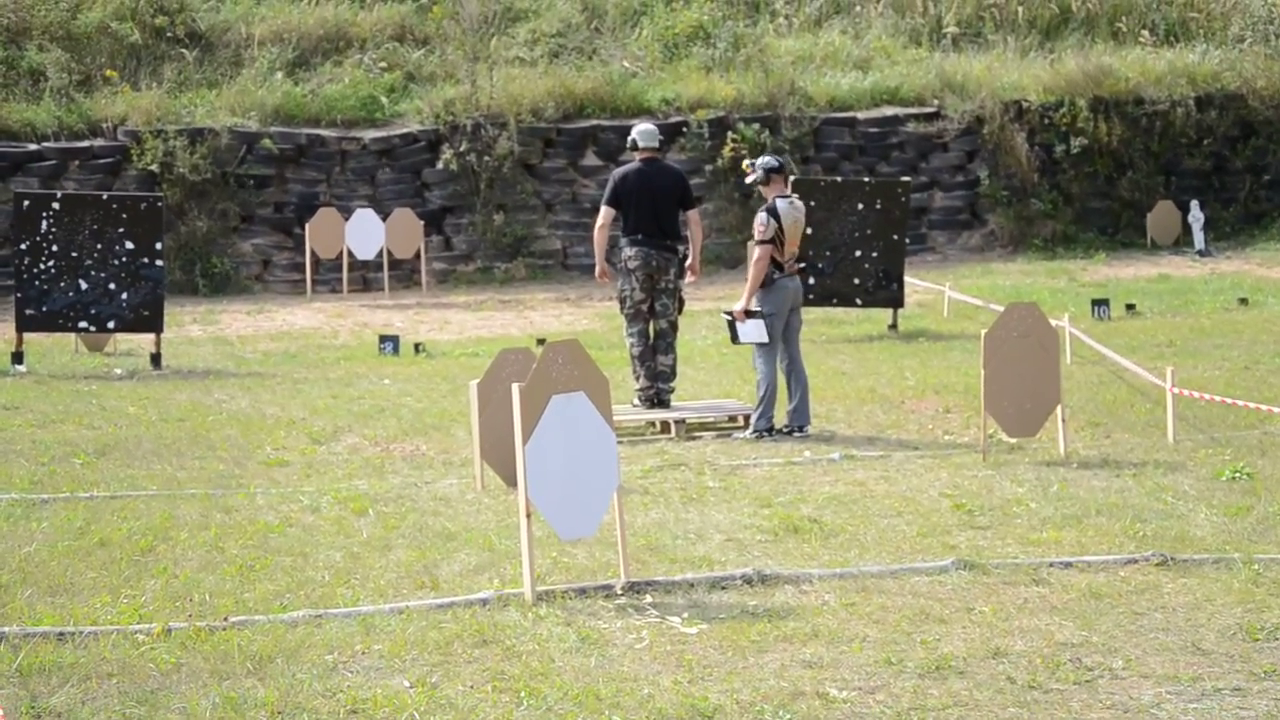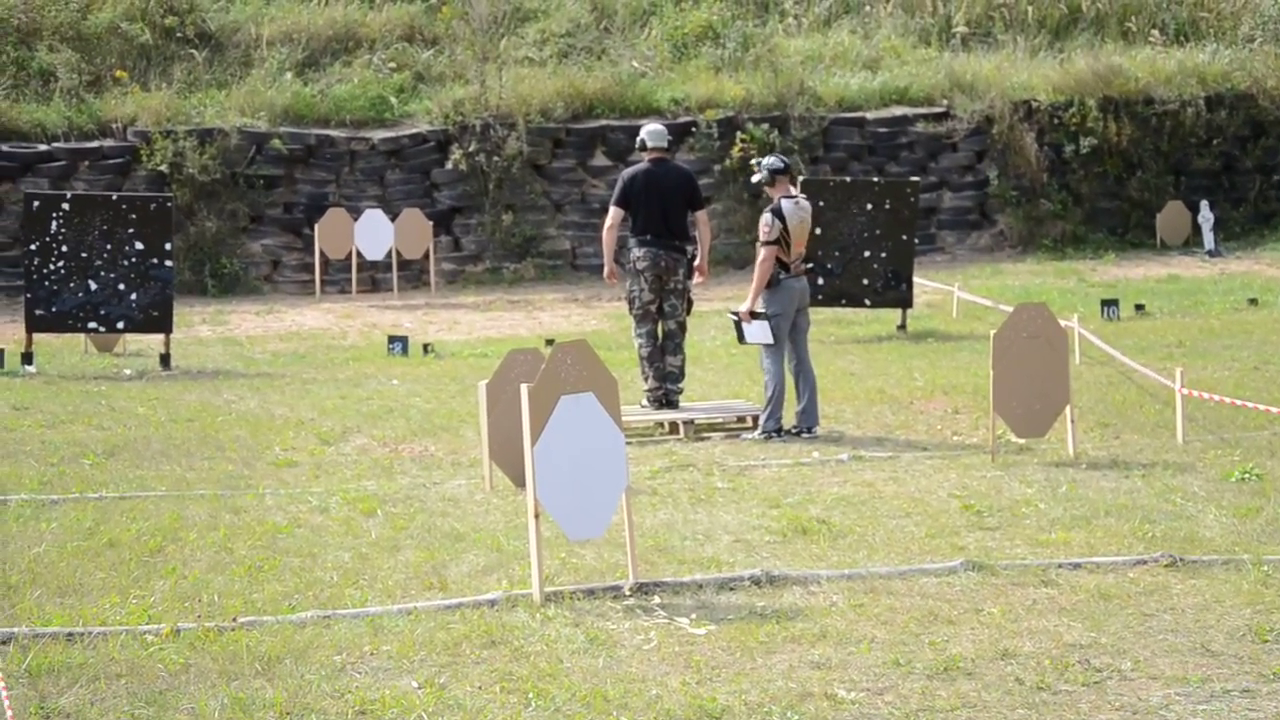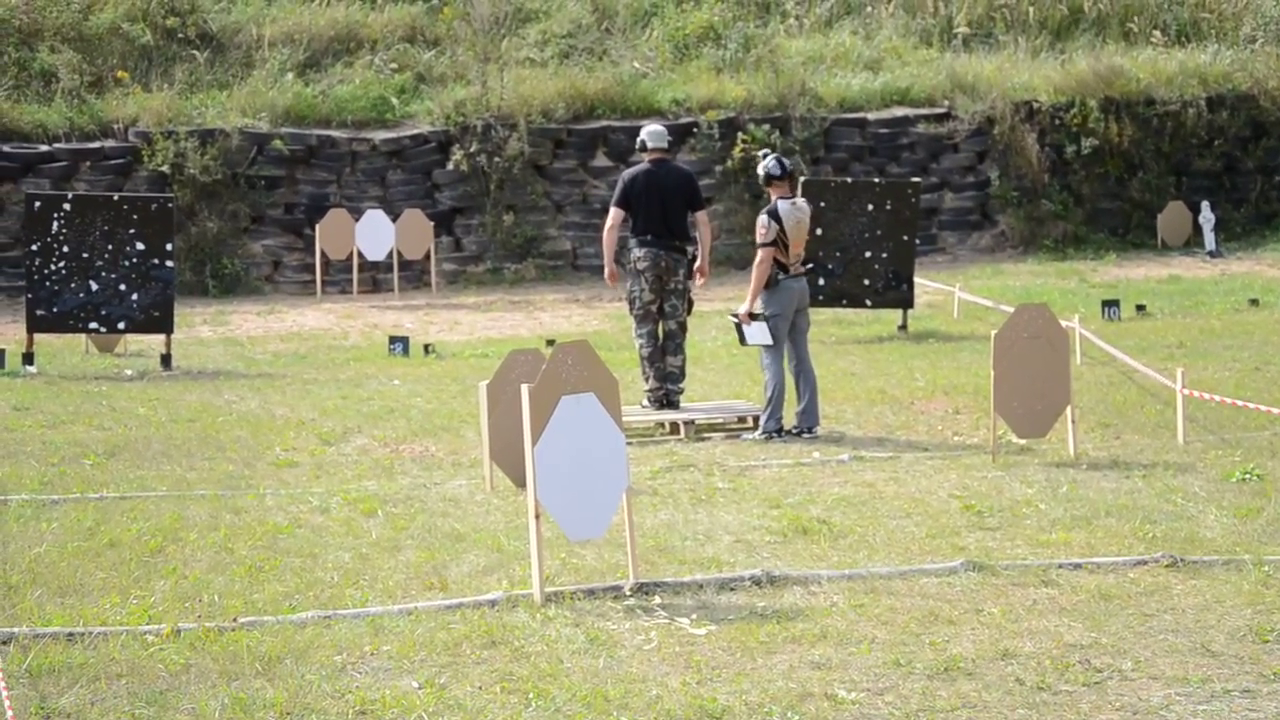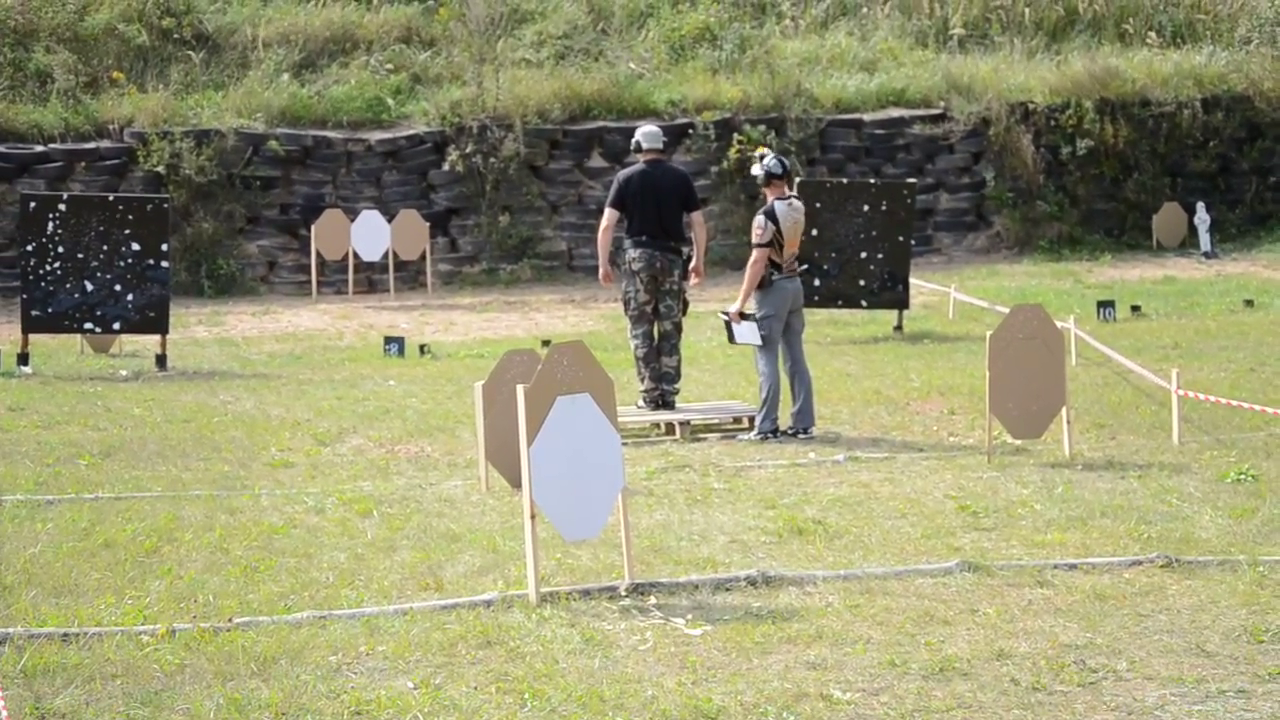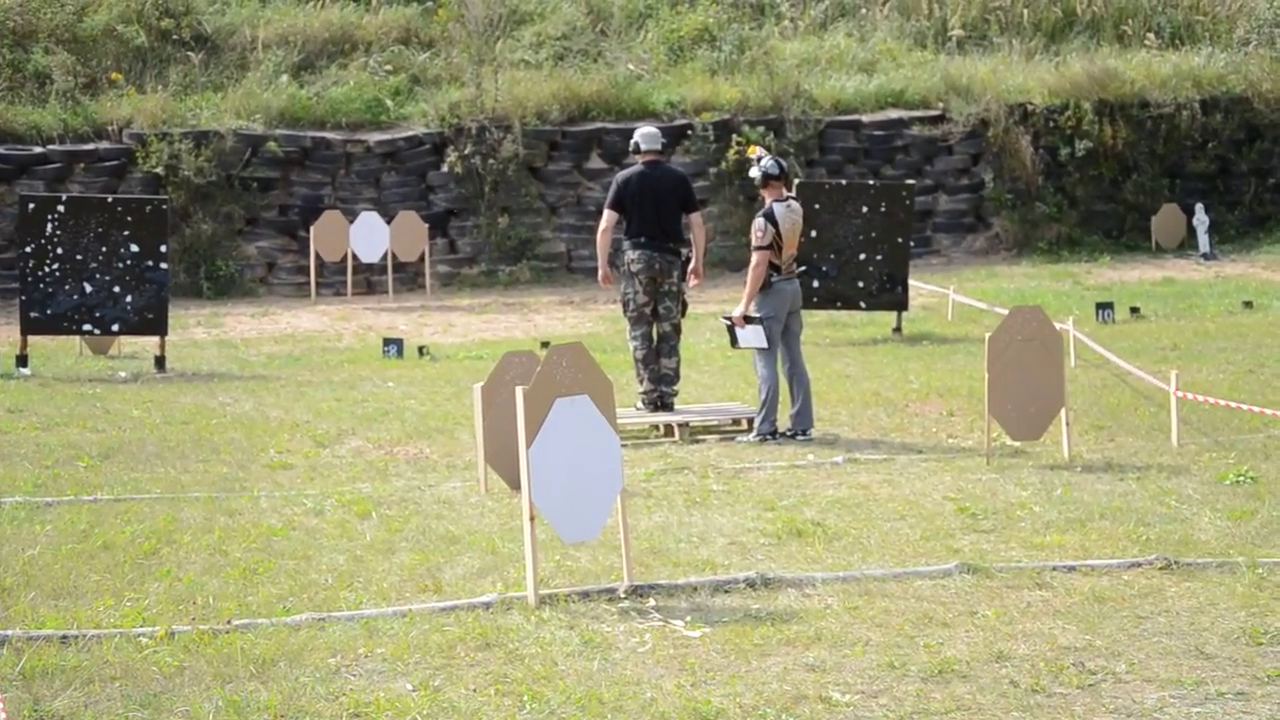
dt=0.4s
person 1, frame 1
left shoulder: (768, 213)
right shoulder: (797, 206)
left elbow: (760, 259)
left wrist: (745, 299)
right wrist: (755, 170)
left hip: (773, 288)
right hip: (793, 284)
left knee: (765, 357)
right knee: (792, 356)
left ankle: (762, 425)
right ankle: (798, 421)
person 1, frame 2
left shoulder: (773, 214)
right shoulder: (804, 206)
left elbow: (766, 260)
left wrist: (750, 300)
right wrist: (782, 180)
left hip: (779, 288)
right hip: (800, 284)
left knee: (773, 358)
right knee: (800, 356)
left ankle: (771, 425)
right ankle: (807, 422)
person 1, frame 3
left shoulder: (769, 215)
right shoulder: (803, 207)
left elbow: (763, 261)
left wrist: (748, 302)
right wrist: (776, 163)
left hip: (778, 289)
right hip: (800, 284)
left knee: (772, 358)
right knee: (800, 357)
left ankle: (771, 426)
right ankle: (808, 422)
person 1, frame 4
left shoulder: (766, 216)
right shoulder: (797, 206)
left elbow: (758, 262)
right elbow: (786, 192)
left wrist: (740, 301)
right wrist: (773, 161)
left hip: (772, 290)
right hip: (794, 285)
left knee: (767, 359)
right knee: (796, 357)
left ankle: (767, 427)
right ankle: (803, 423)
person 1, frame 5
left shoulder: (765, 217)
right shoulder: (795, 207)
left elbow: (759, 264)
right elbow: (783, 193)
left wrist: (744, 304)
right wrist: (769, 161)
left hip: (771, 291)
right hip: (793, 286)
left knee: (766, 361)
right knee: (794, 359)
left ankle: (766, 428)
right ankle: (802, 424)
person 2, frame 1
left shoulder: (621, 176)
right shoulder: (676, 176)
left elbow: (602, 223)
right elbow: (694, 221)
left wrist: (600, 261)
right wrist: (694, 258)
left hip: (634, 255)
right hip: (668, 255)
left knee: (637, 326)
right knee: (666, 327)
left ankle: (645, 392)
right ankle: (663, 392)
person 2, frame 2
left shoulder: (631, 176)
right shoulder: (685, 176)
left elbow: (611, 223)
right elbow: (703, 221)
left wrist: (608, 262)
right wrist: (703, 258)
left hip: (643, 255)
right hip: (676, 256)
left knee: (645, 327)
right knee: (675, 328)
left ankle: (654, 393)
right ankle: (672, 393)
person 2, frame 3
left shoulder: (631, 177)
right shoulder: (685, 177)
left elbow: (612, 224)
right elbow: (703, 222)
left wrist: (609, 263)
right wrist: (703, 259)
left hip: (643, 255)
right hip: (676, 256)
left knee: (646, 327)
right knee: (675, 328)
left ankle: (655, 392)
right ankle: (673, 392)
person 2, frame 4
left shoulder: (626, 178)
right shoulder: (680, 177)
left elbow: (607, 225)
right elbow: (698, 222)
left wrist: (603, 263)
right wrist: (698, 260)
left hip: (638, 256)
right hip: (671, 257)
left knee: (641, 327)
right knee: (670, 328)
left ankle: (651, 393)
right ankle: (668, 393)
person 2, frame 5
left shoulder: (625, 179)
right shoulder: (679, 178)
left elbow: (606, 226)
right elbow: (697, 223)
left wrist: (602, 265)
right wrist: (697, 261)
left hip: (637, 257)
right hip: (670, 258)
left knee: (640, 329)
right knee: (669, 330)
left ankle: (650, 395)
right ankle: (667, 395)
